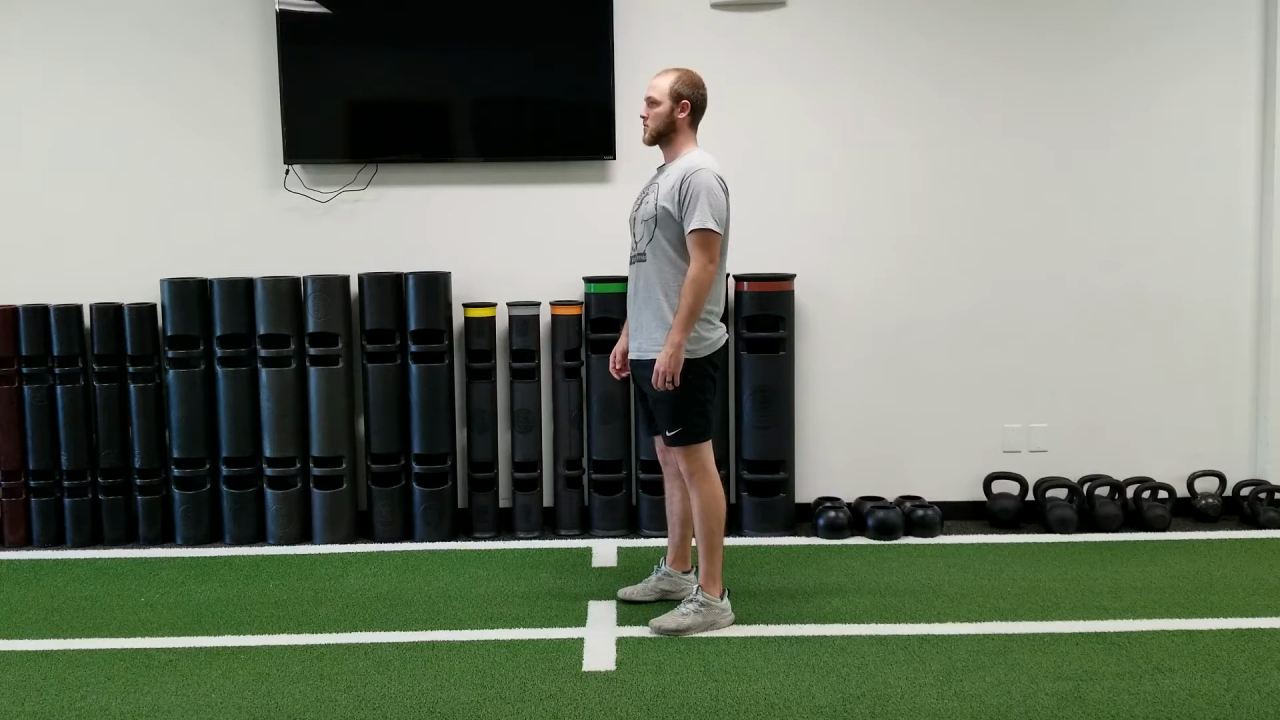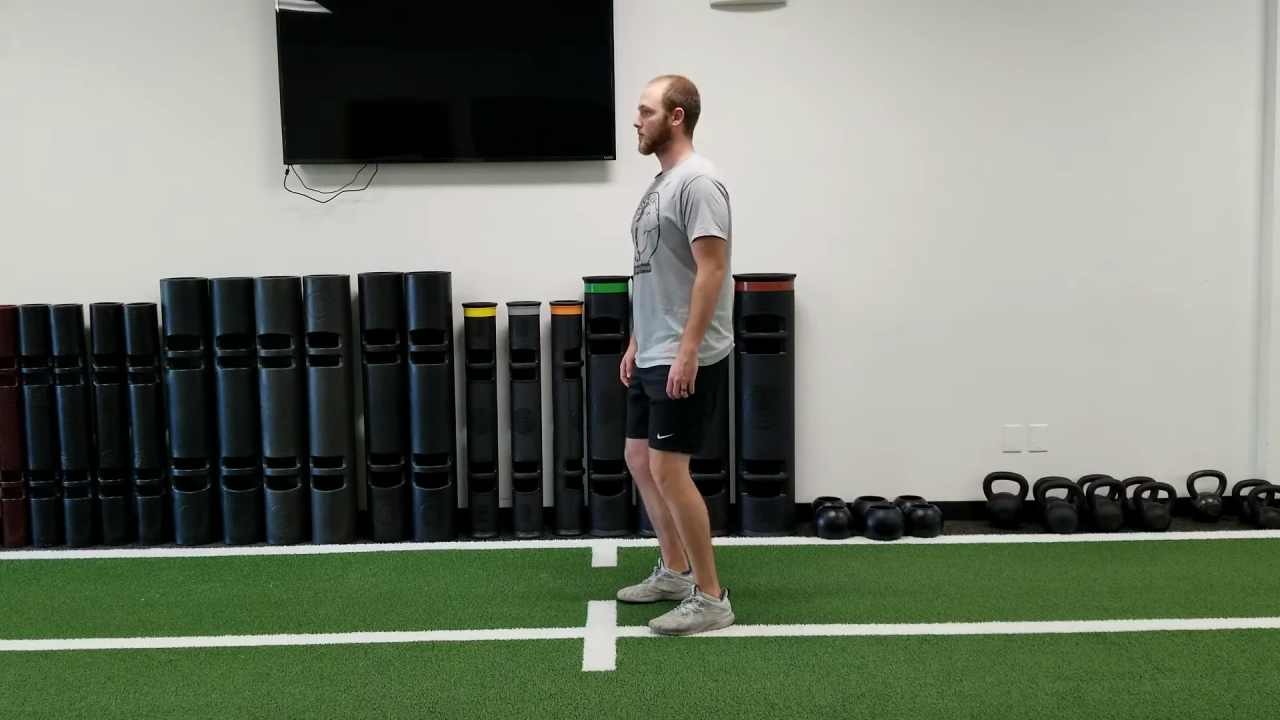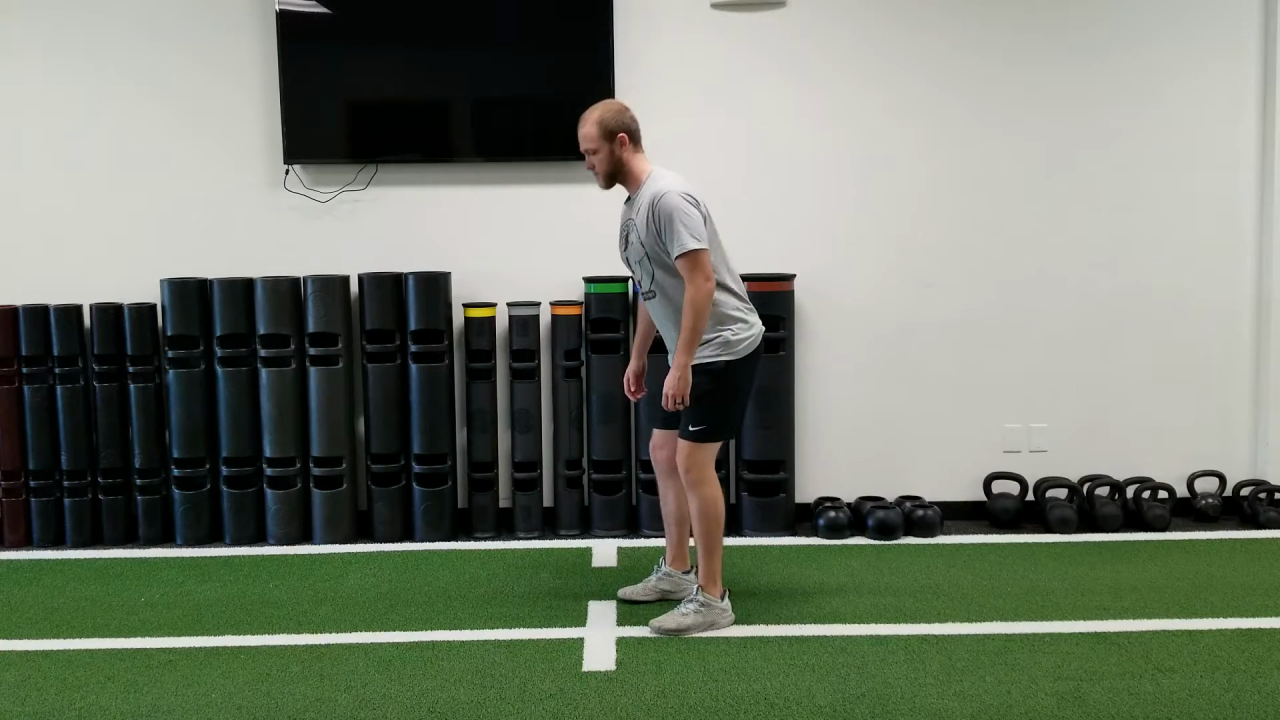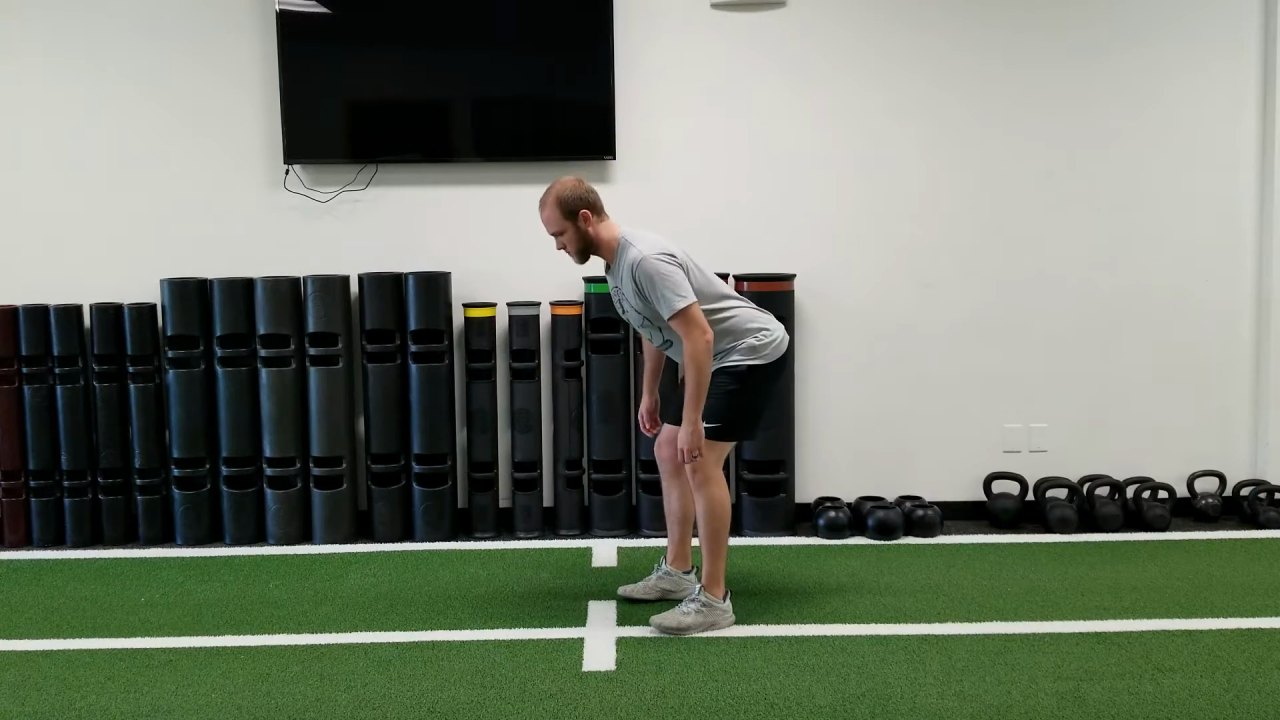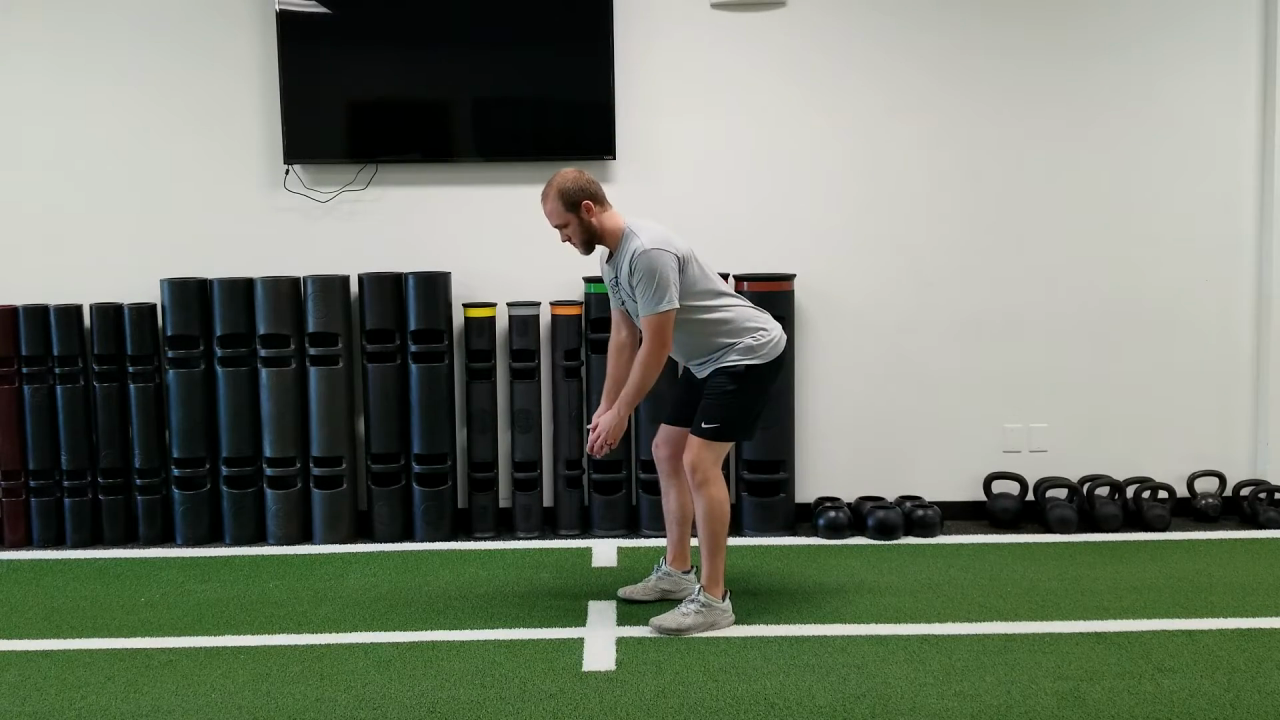
dt=0.7s
person 1, frame 1
left shoulder: (699, 174)
right shoulder: (664, 176)
left elbow: (703, 265)
left wrist: (675, 344)
right wrist: (628, 336)
left hip: (683, 354)
right hip: (651, 351)
left knee: (695, 466)
right knee: (671, 463)
left ankle: (711, 596)
right ankle: (675, 571)
person 1, frame 2
left shoulder: (697, 182)
right shoulder: (661, 183)
left elbow: (711, 270)
left wrist: (688, 351)
right wrist: (635, 346)
left hip: (685, 360)
right hip: (653, 357)
left knee: (668, 471)
right knee: (639, 460)
left ankle: (710, 597)
right ankle: (674, 571)
person 1, frame 3
left shoulder: (667, 196)
right shoulder: (635, 203)
left elbow: (701, 281)
left wrist: (681, 365)
right wrist: (638, 357)
left hip: (723, 348)
right hip: (693, 351)
left knee: (692, 463)
right knee: (663, 455)
left ankle: (712, 598)
right ankle: (675, 571)
person 1, frame 4
left shoulder: (644, 260)
right shoulder: (618, 262)
left elbow: (699, 337)
right elbow: (655, 329)
left wrist: (692, 421)
right wrist: (651, 394)
left hip: (752, 352)
right hip: (719, 355)
left knee: (699, 462)
right knee: (668, 453)
left ankle: (713, 598)
right ankle: (677, 571)
person 1, frame 5
left shoulder: (648, 252)
right shoulder: (612, 258)
left elbow: (656, 347)
right elbow: (623, 336)
left wrist: (620, 415)
right wrist: (604, 408)
left hip: (749, 351)
right hip: (710, 356)
left knee: (699, 463)
right knee: (667, 452)
left ankle: (713, 599)
right ankle: (677, 572)
